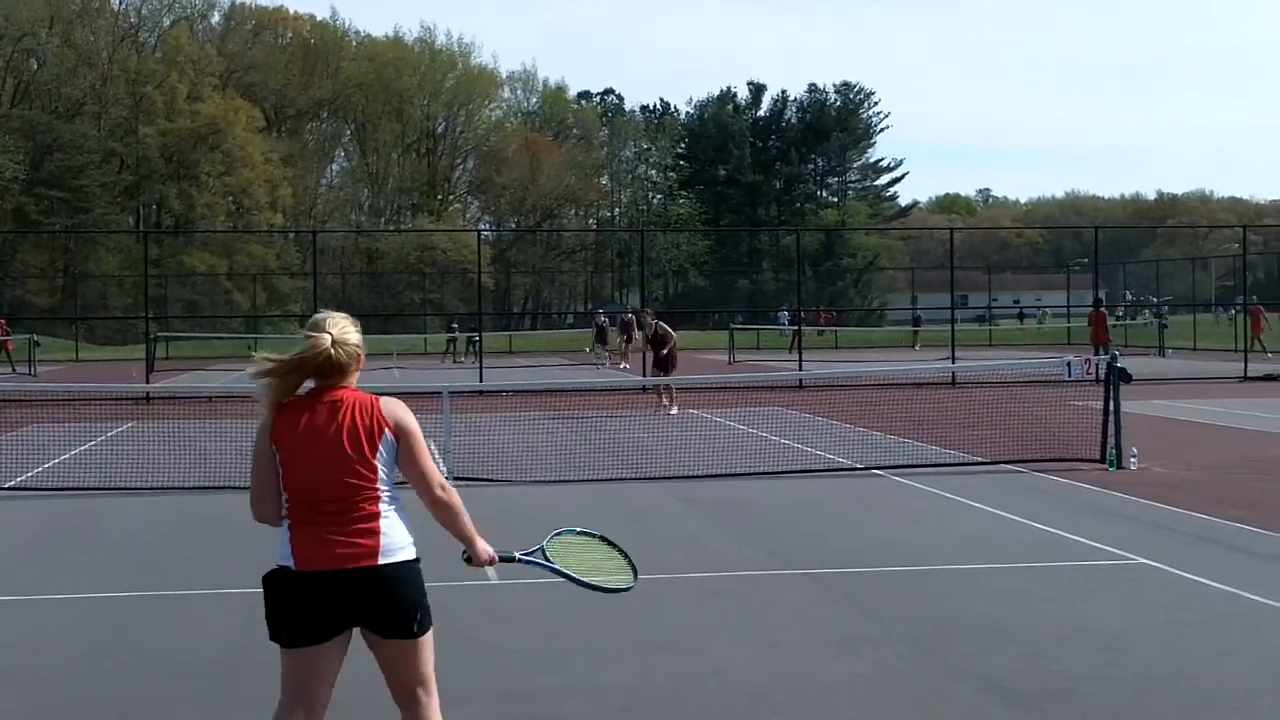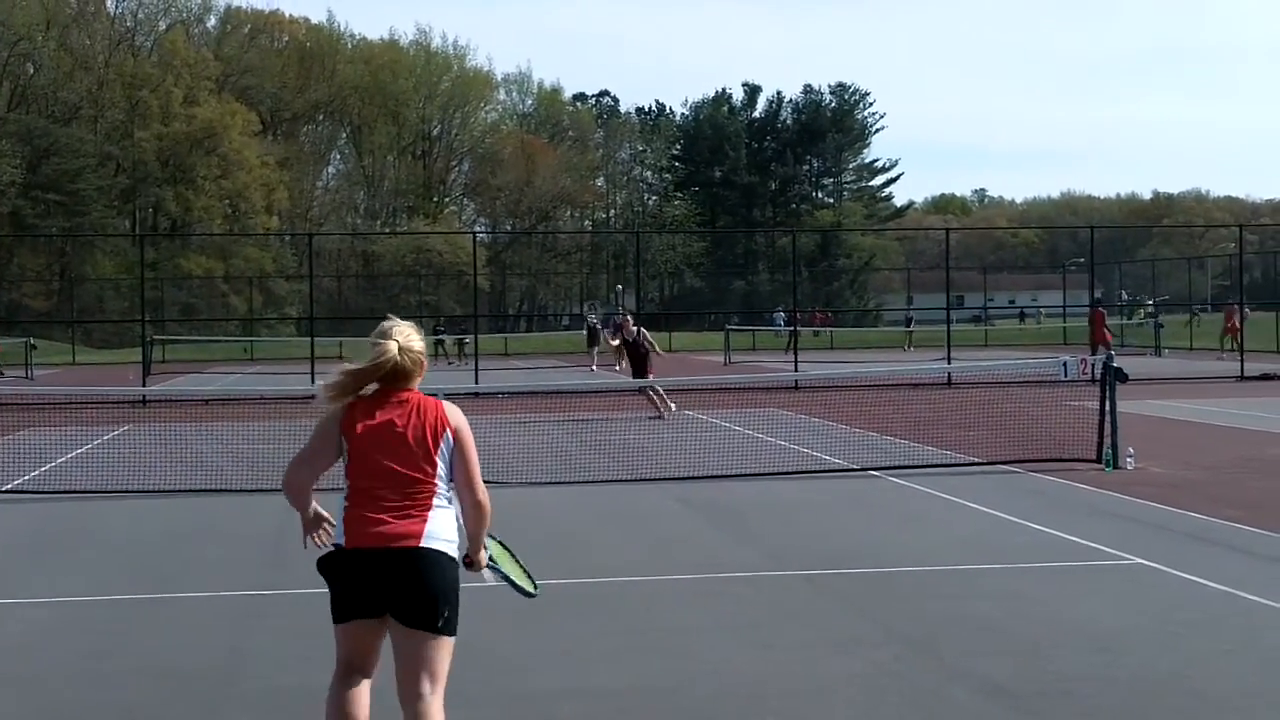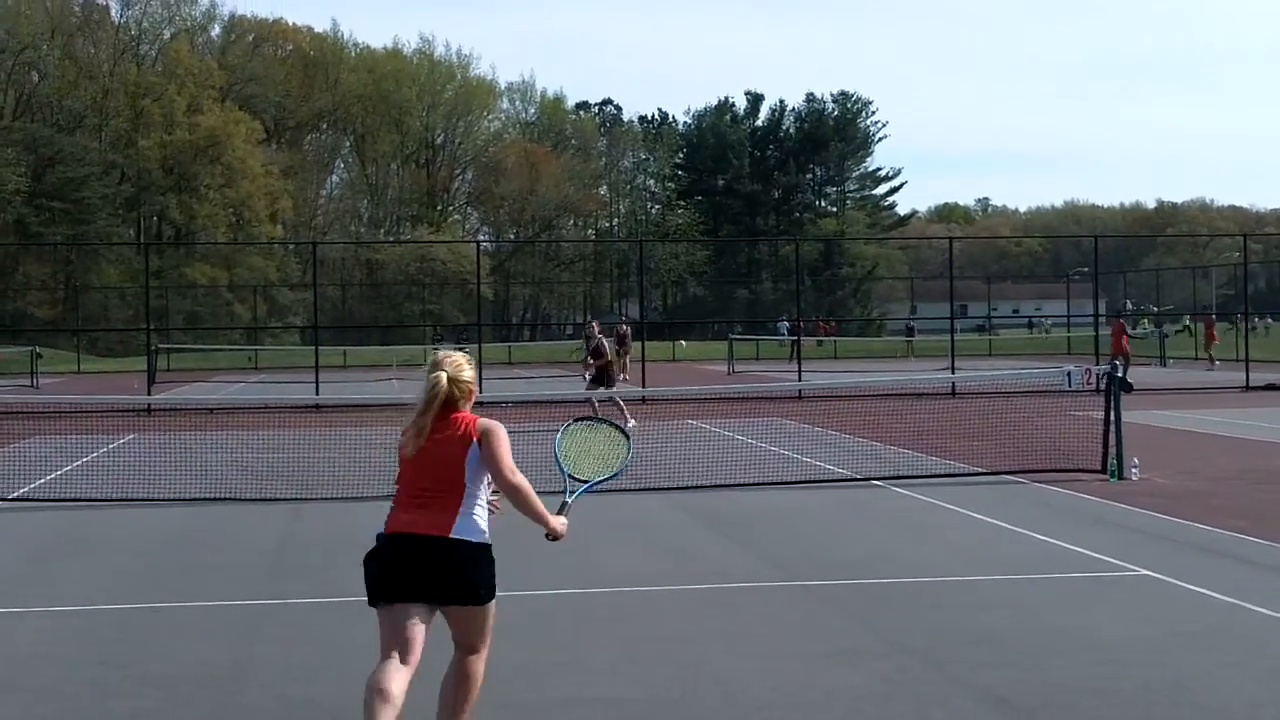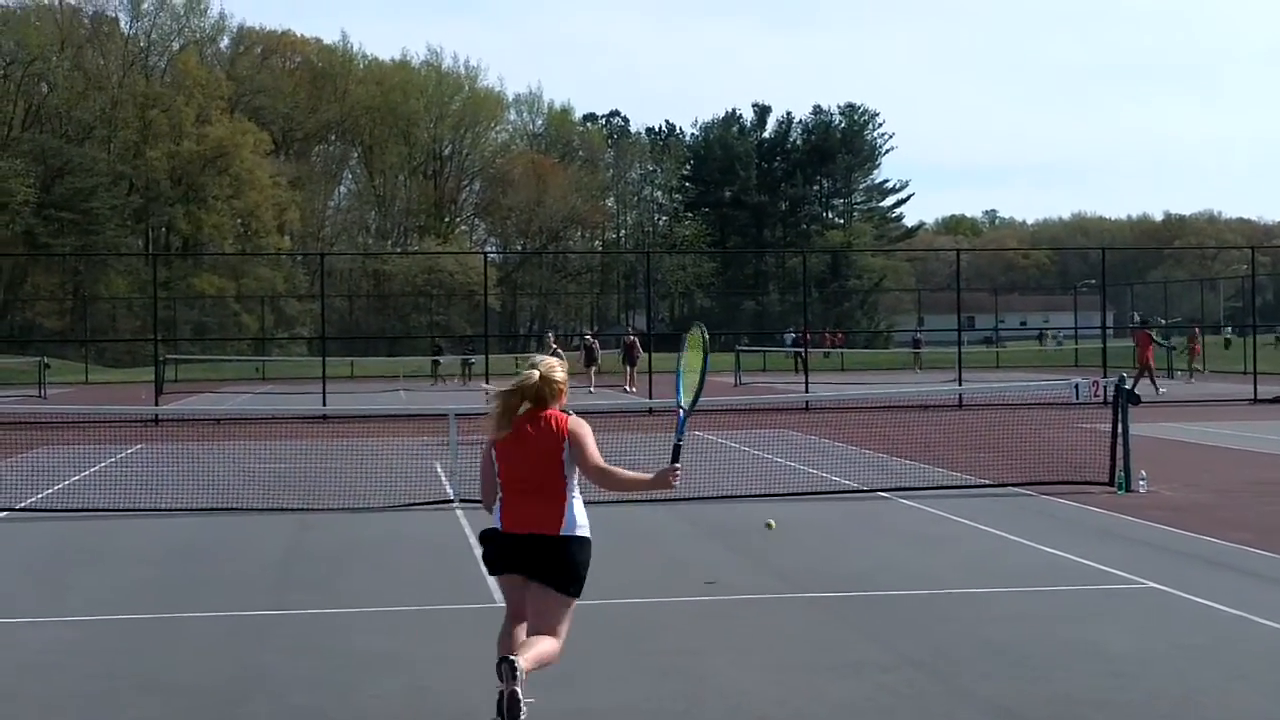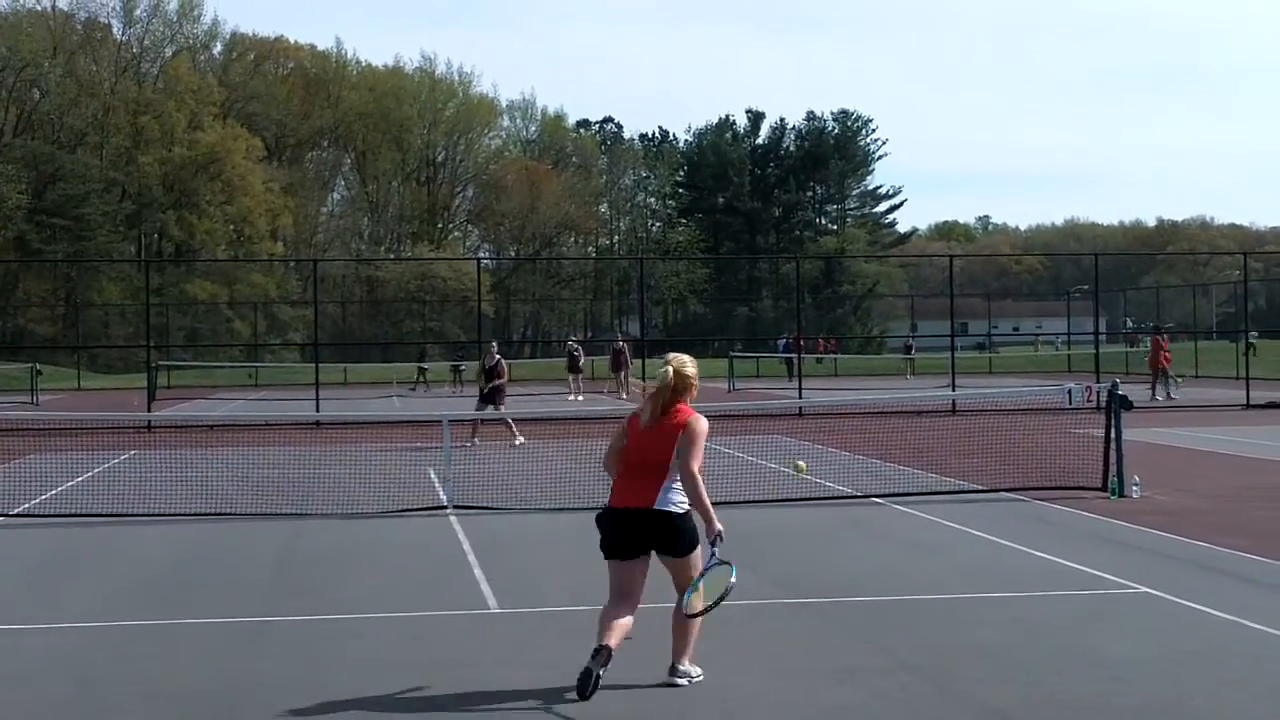
dt=0.4s
person 1, frame 1
left shoulder: (276, 422)
right shoulder: (390, 412)
left elbow: (265, 510)
right elbow: (437, 493)
right wrist: (474, 542)
left hip: (307, 578)
right hip: (386, 568)
person 1, frame 2
left shoulder: (345, 416)
right shoulder: (448, 416)
left elbow: (295, 481)
right elbow: (476, 498)
left wrist: (309, 514)
right wrist: (476, 547)
left hip: (356, 557)
right hip: (426, 559)
left knee: (353, 672)
person 1, frame 3
left shoulder: (412, 436)
right shoulder: (486, 430)
right elbow: (509, 481)
right wrist: (550, 522)
left hip: (397, 545)
right hip: (461, 551)
left knee: (396, 662)
right knee: (471, 649)
person 1, frame 4
left shoulder: (499, 430)
right shoulder: (572, 426)
left elbow: (489, 494)
right elbow: (599, 474)
right wrist: (655, 479)
left hip: (508, 538)
right hip: (561, 540)
left knee: (518, 616)
right knee: (548, 637)
right ankle: (515, 665)
person 1, frame 5
left shoulder: (637, 417)
right shoulder: (694, 422)
left elbow: (610, 463)
right elbow: (688, 473)
right wrist: (710, 519)
left hip: (621, 513)
right hip: (666, 514)
left knee: (623, 600)
right knee: (690, 587)
left ankle: (604, 649)
right ankle: (680, 665)
